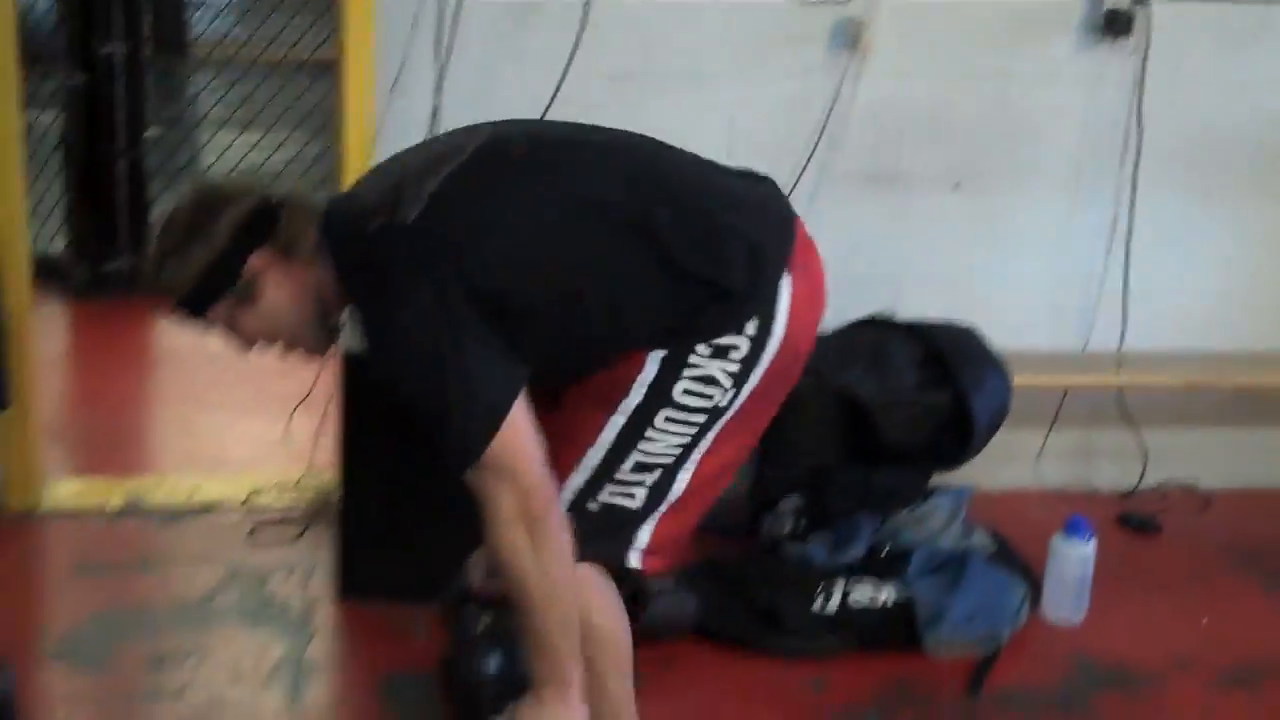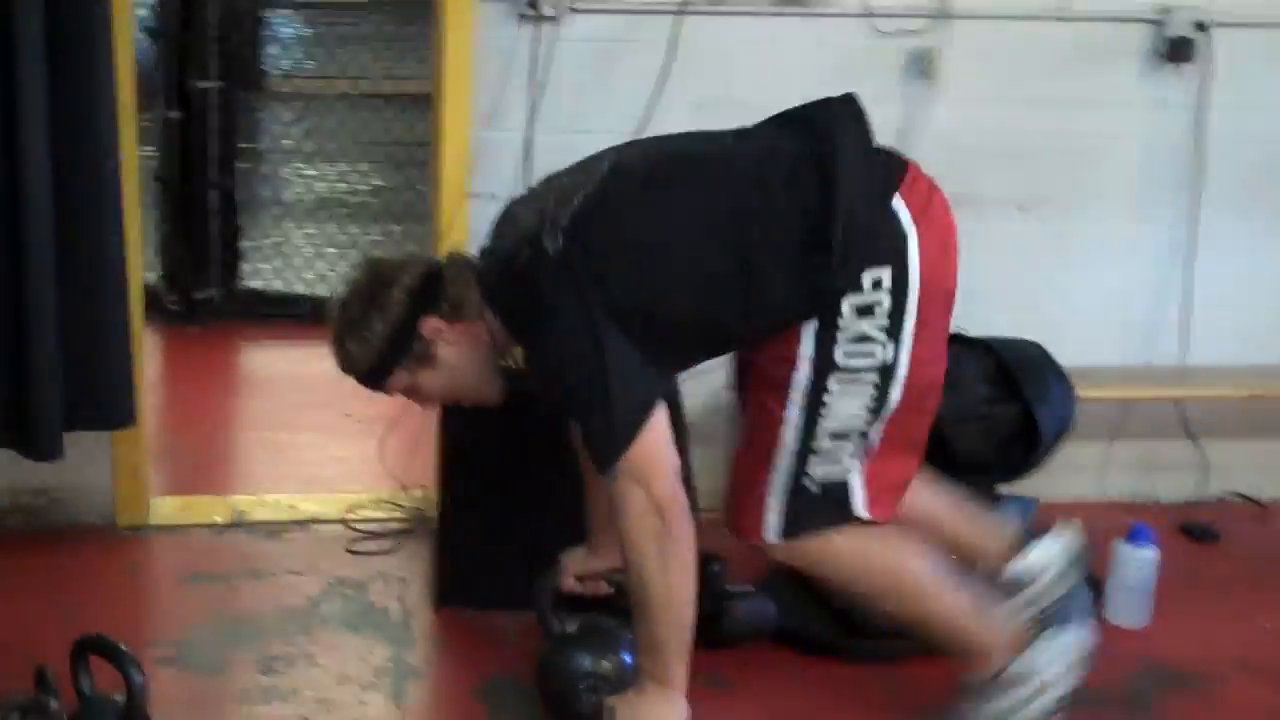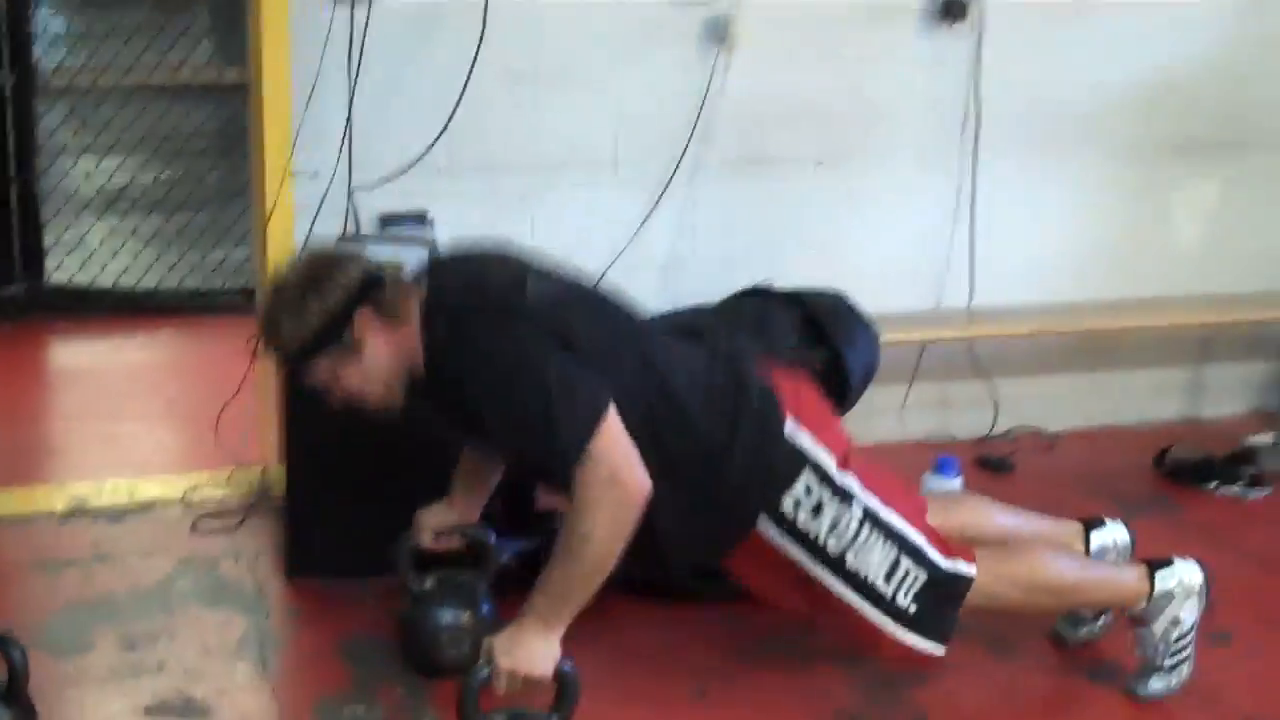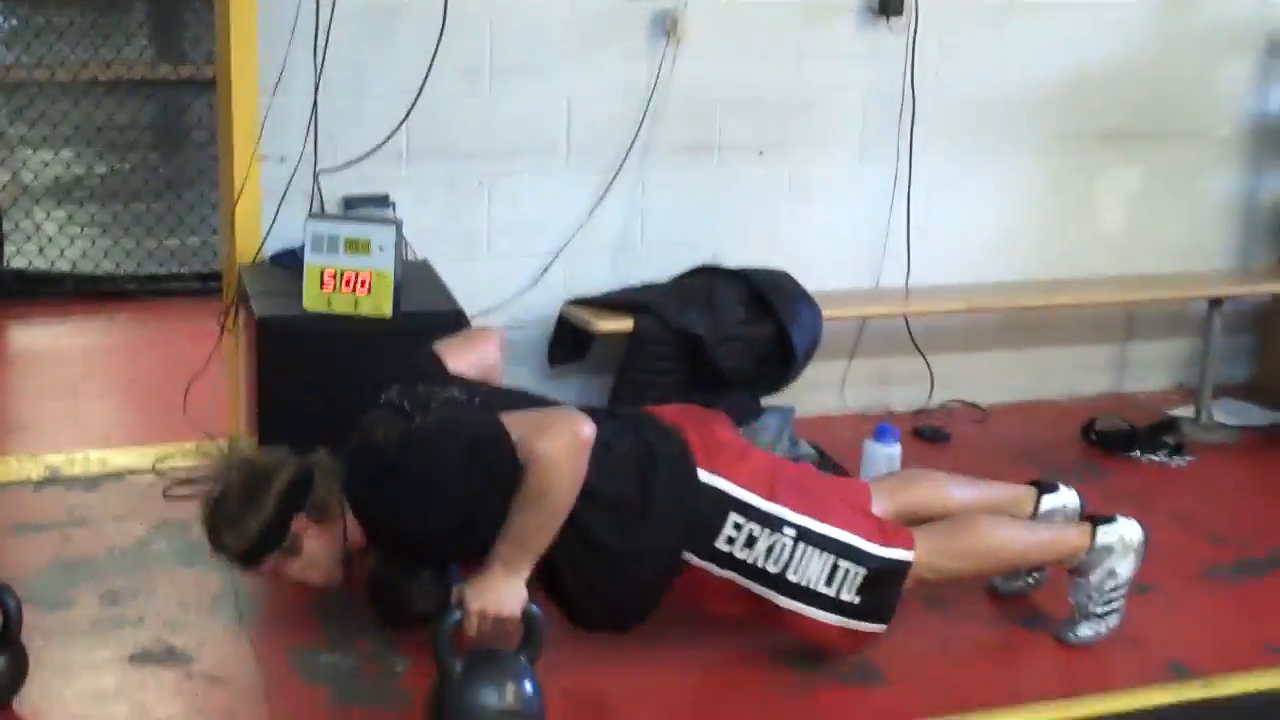
dt=0.4s
person 1, frame 1
left shoulder: (404, 290)
right shoulder: (370, 227)
left elbow: (519, 493)
left hip: (741, 297)
right hip: (721, 257)
left knee: (570, 539)
person 1, frame 2
left shoulder: (554, 307)
right shoulder: (519, 268)
left elbow: (654, 497)
right elbow: (611, 423)
right wrist: (606, 545)
left hip: (868, 238)
right hip: (847, 225)
left knee: (799, 521)
right knee: (829, 487)
left ankle: (1014, 652)
right ankle: (1026, 565)
person 1, frame 3
left shoulder: (492, 342)
right shoulder: (447, 299)
left elbow: (620, 485)
left wrist: (540, 630)
right wrist: (462, 503)
left hip: (759, 461)
right hip: (739, 418)
left knee: (937, 588)
right knee: (921, 529)
left ankle: (1156, 590)
right ankle: (1091, 542)
person 1, frame 4
left shoulder: (403, 484)
right shoulder: (382, 440)
left elbow: (564, 439)
right elbow: (479, 344)
left wrist: (505, 570)
left hip: (688, 504)
right hip: (663, 450)
left knee: (890, 562)
right knee: (868, 503)
left ankle: (1096, 544)
right ankle: (1043, 500)
